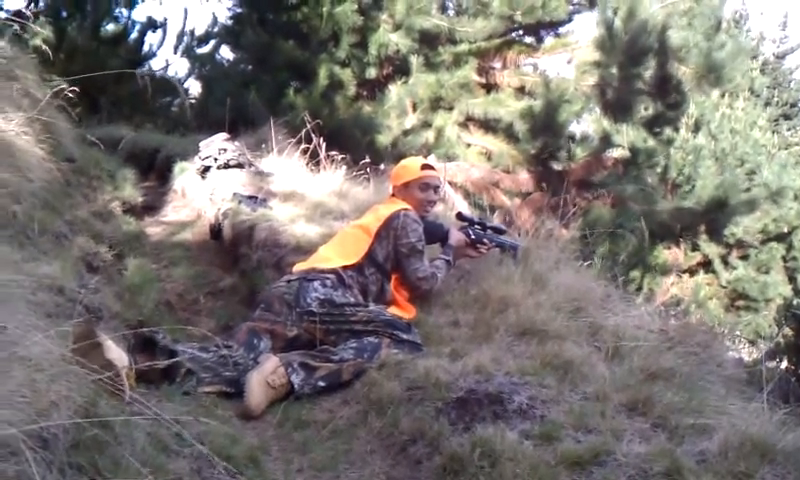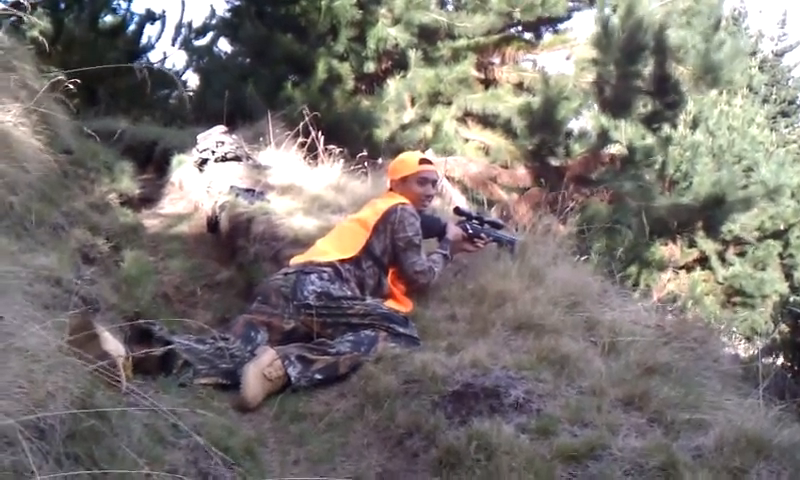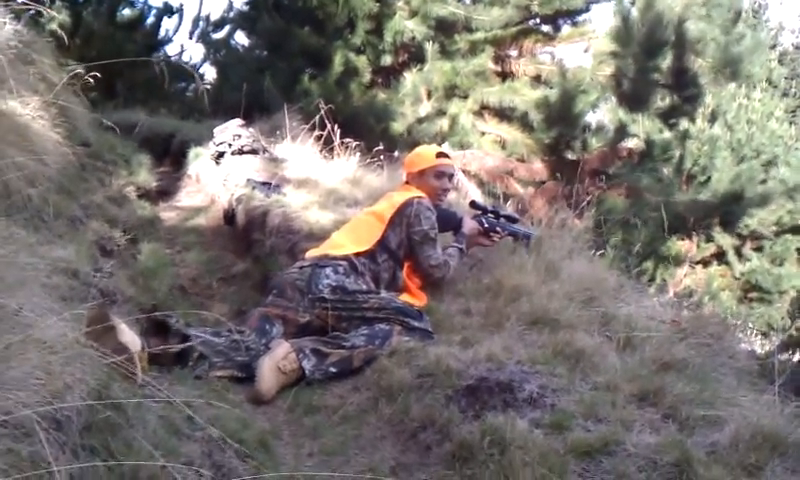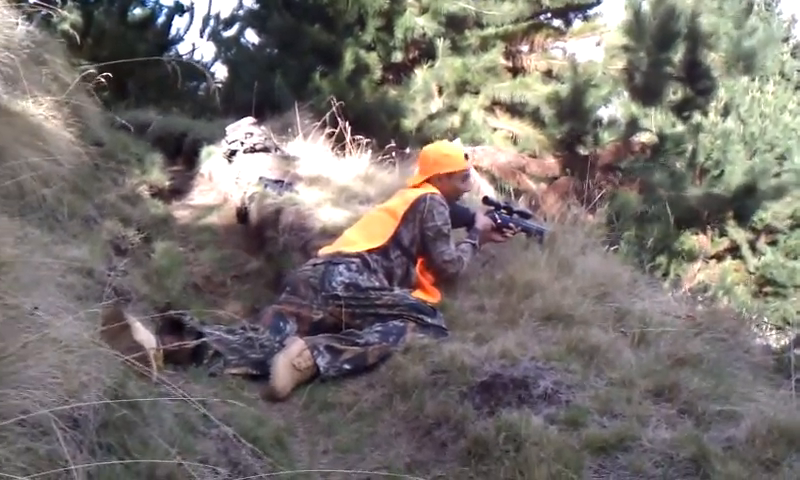
dt=0.5s
person 1, frame 1
left shoulder: (379, 215)
right shoulder: (404, 217)
left elbow: (396, 271)
right elbow: (421, 282)
left wrist: (453, 252)
right wrist: (449, 252)
left hip: (297, 289)
right hip: (327, 295)
left knee: (240, 356)
right knee: (400, 341)
left ankle: (147, 354)
right ankle: (288, 373)
person 1, frame 2
left shoulder: (378, 208)
right shoulder: (401, 211)
left elbow: (394, 264)
right elbow: (418, 276)
left wrist: (451, 246)
right wrist: (447, 247)
left hip: (294, 282)
right hip: (325, 288)
left knee: (235, 348)
right knee: (397, 335)
left ankle: (148, 346)
right ankle: (286, 365)
person 1, frame 3
left shoulder: (391, 203)
right shoulder: (418, 205)
left elbow: (406, 256)
right elbow: (433, 271)
left wrist: (464, 242)
right wrist: (461, 242)
left hip: (311, 275)
right hip: (339, 281)
left knee: (253, 341)
right knee: (412, 329)
left ankle: (168, 340)
right ankle: (300, 358)
person 1, frame 4
left shoulder: (407, 196)
right shoulder: (431, 200)
left elbow: (424, 251)
right elbow: (449, 264)
left wrist: (474, 238)
right wrist: (477, 235)
left hip: (324, 271)
right hip: (357, 276)
left knee: (267, 337)
right knee: (428, 326)
left ankle: (185, 337)
right ankle: (316, 354)
